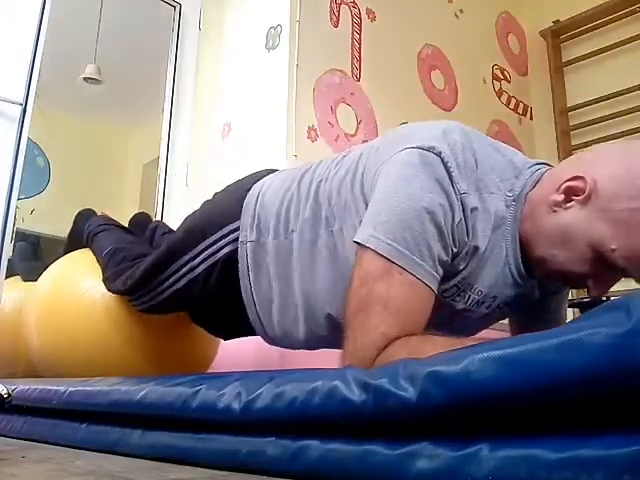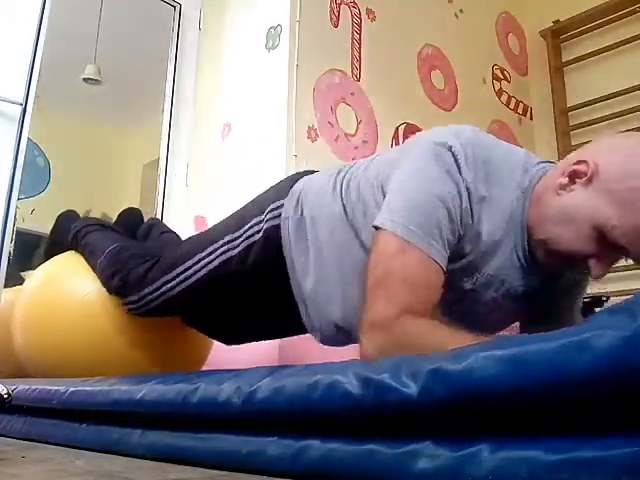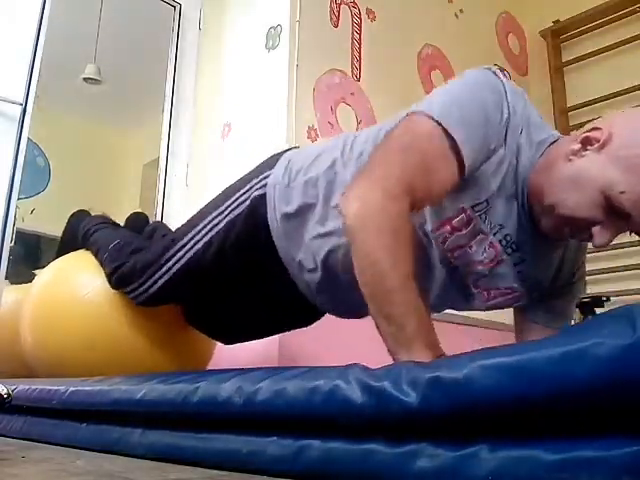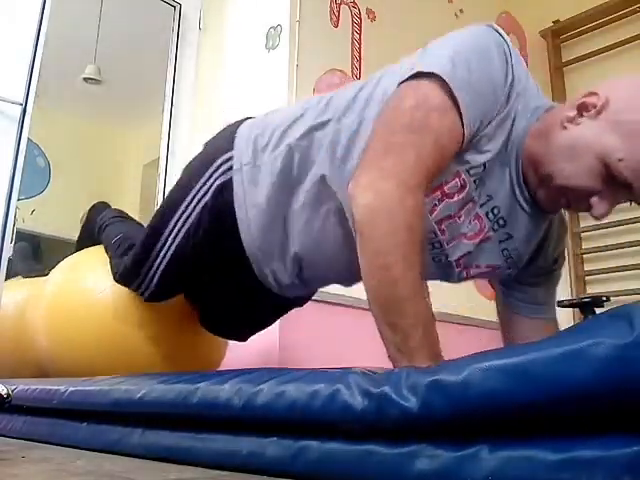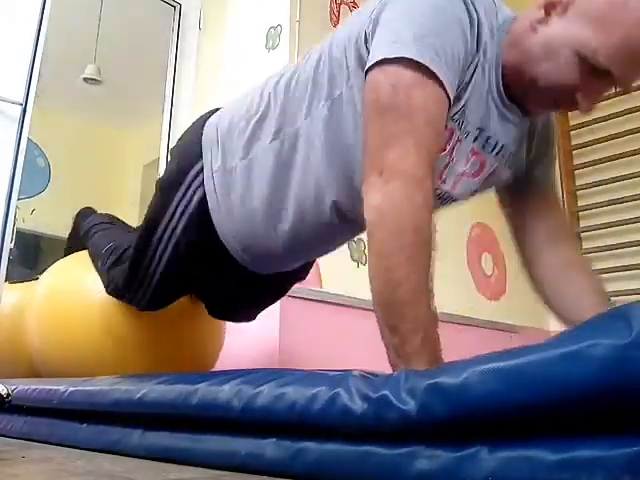
dt=0.3s
person 1, frame 1
left shoulder: (549, 251)
right shoulder: (442, 172)
right elbow: (370, 359)
left hip: (282, 271)
right hip: (252, 230)
left knee: (201, 315)
right knee: (138, 280)
left ankle: (151, 234)
right ankle: (97, 231)
person 1, frame 2
left shoulder: (562, 263)
right shoulder: (457, 165)
right elbow: (382, 337)
left hip: (312, 293)
right hip: (289, 231)
left knee: (202, 321)
right knee: (141, 284)
left ankle: (148, 232)
right ankle: (78, 230)
person 1, frame 3
left shoulder: (560, 269)
right shoulder: (493, 105)
right elbow: (370, 204)
right wrist: (424, 369)
right hip: (279, 208)
left knee: (208, 319)
right knee: (143, 282)
left ankle: (147, 235)
right ankle: (92, 232)
person 1, frame 4
left shoulder: (541, 240)
right shoulder: (489, 63)
right elbow: (380, 191)
right hip: (251, 177)
left knee: (219, 322)
right knee: (146, 279)
right ankle: (106, 224)
person 1, frame 5
left shoulder: (530, 127)
left elbow: (550, 242)
right elbow: (393, 189)
right hip: (223, 172)
left knee: (226, 307)
right knee: (139, 288)
right ankle: (93, 232)
